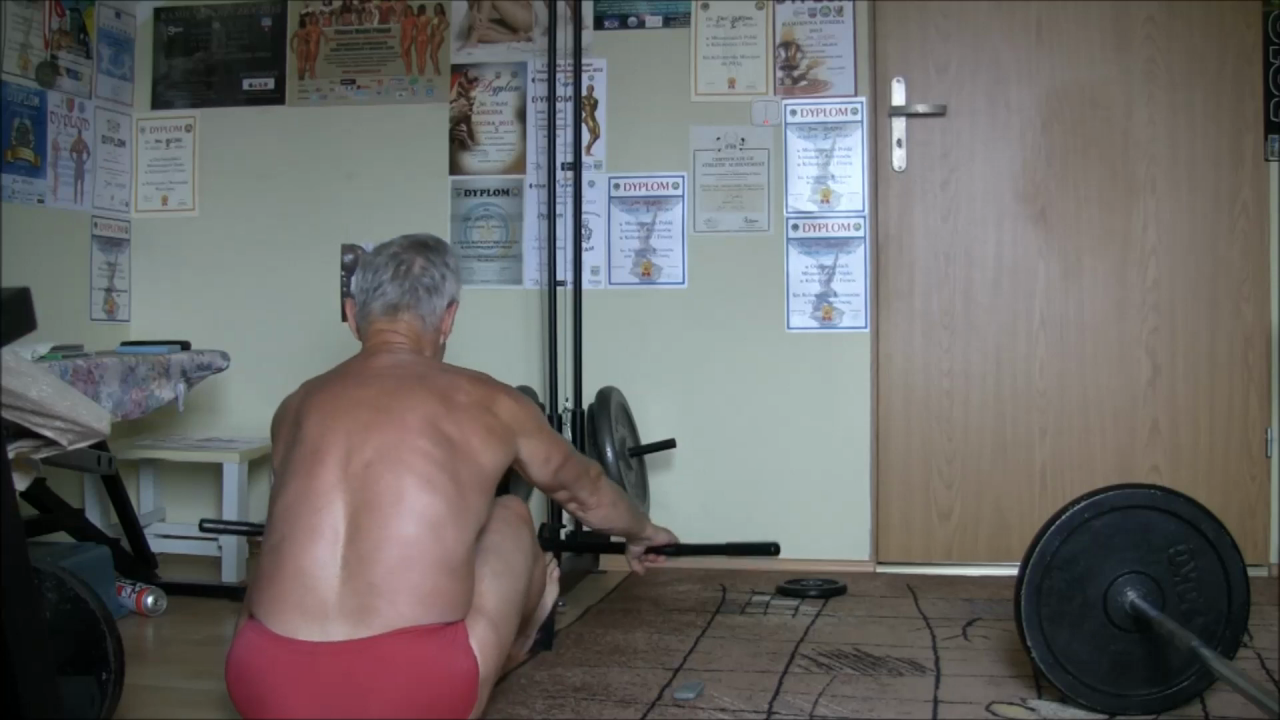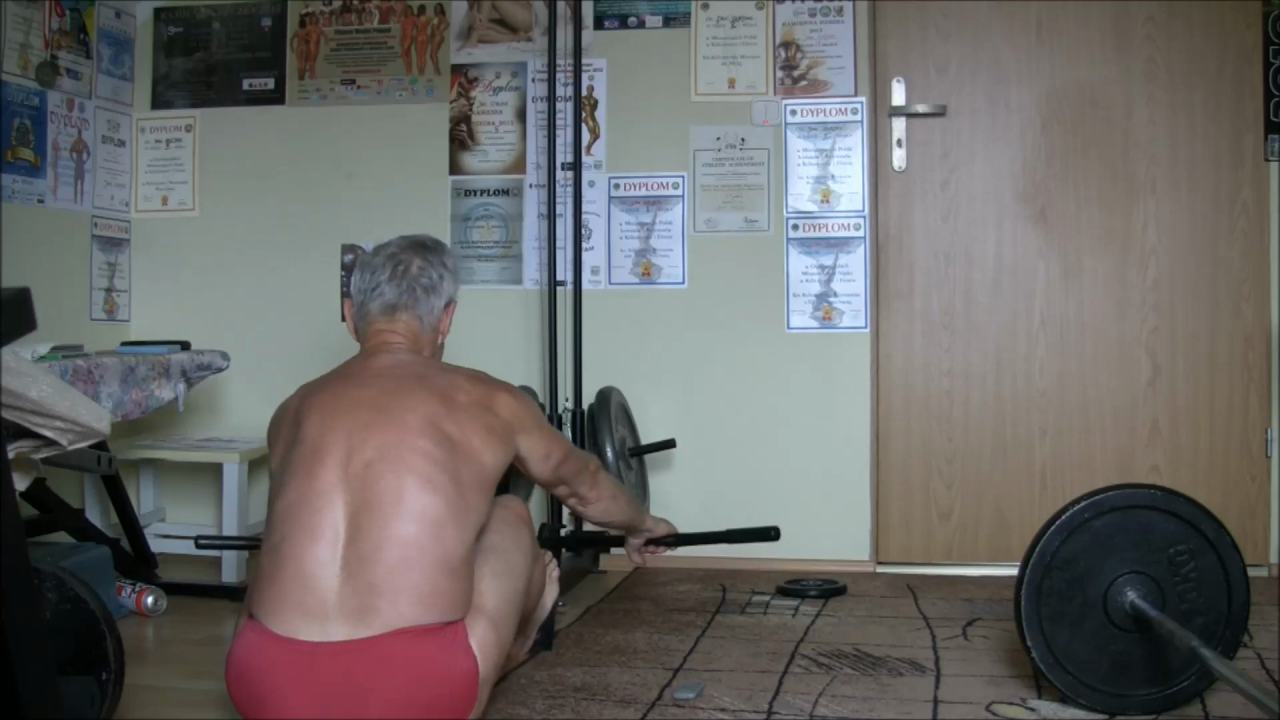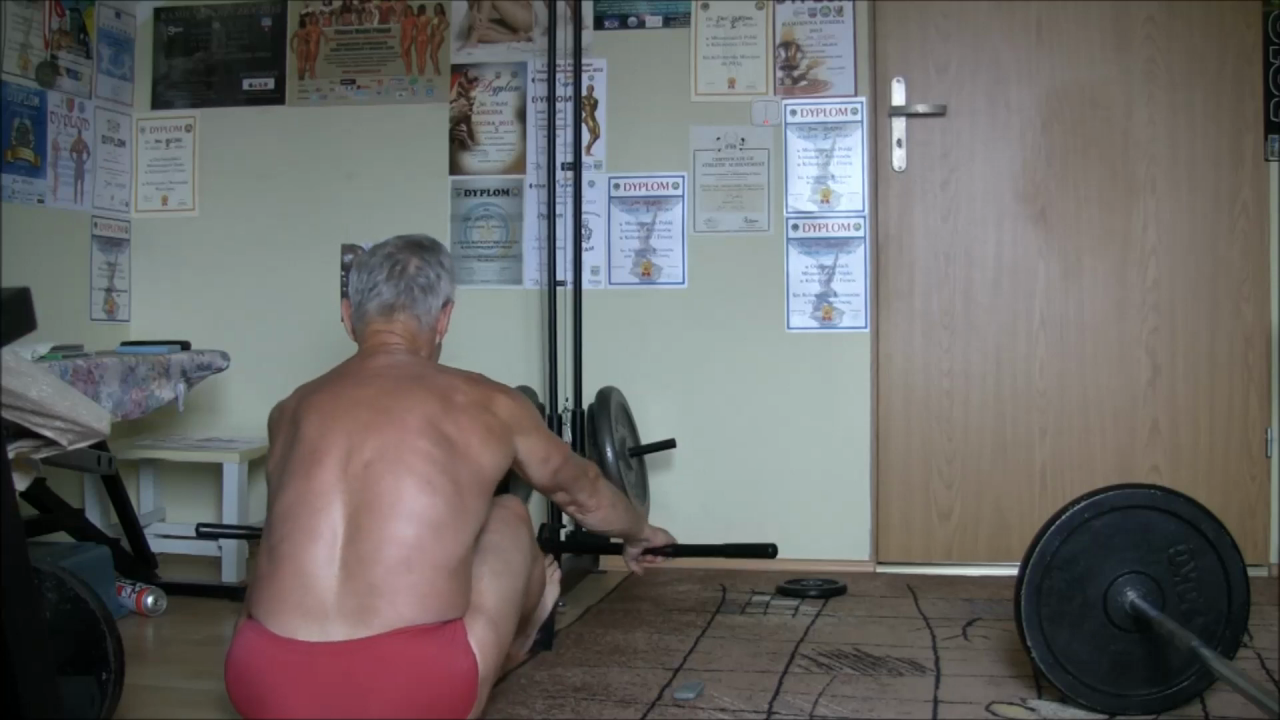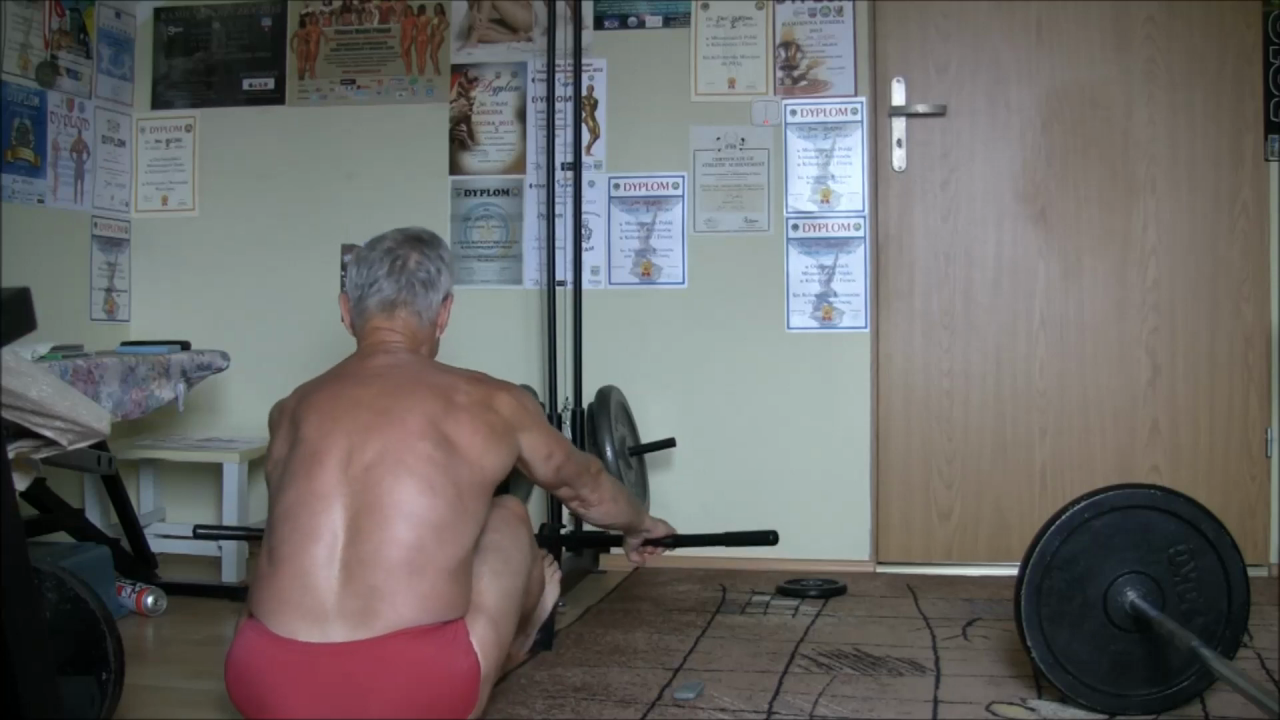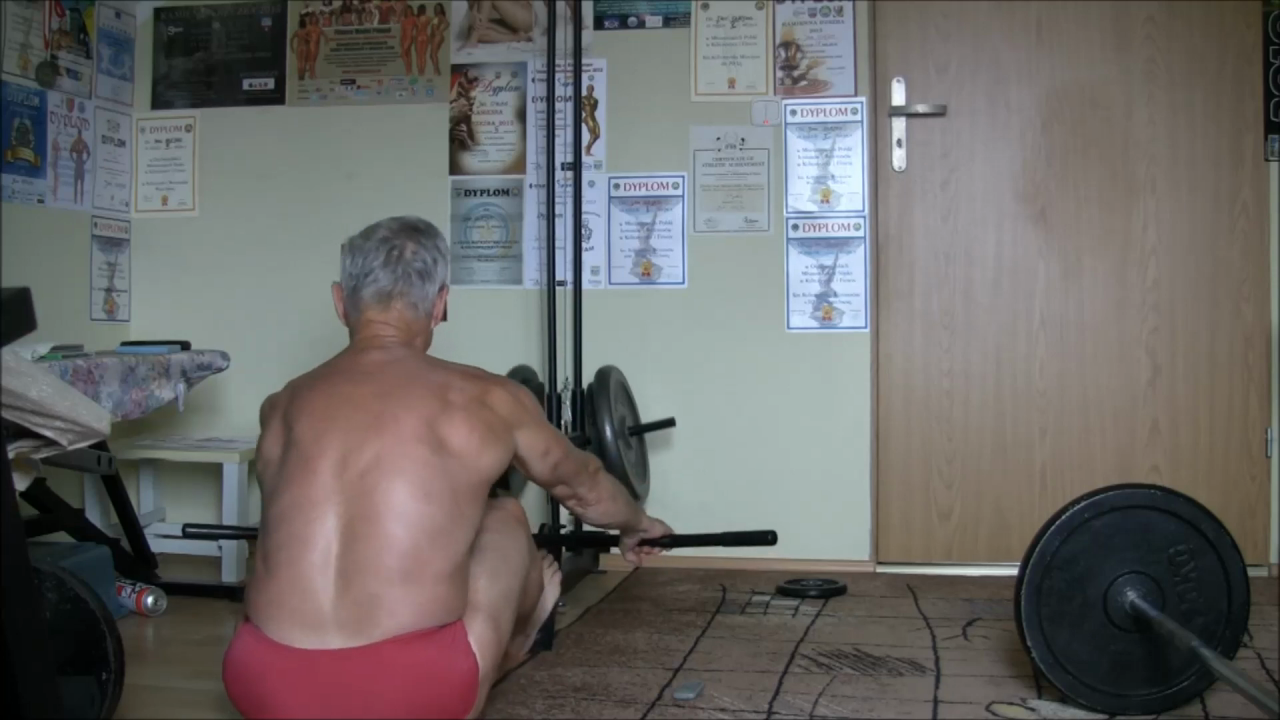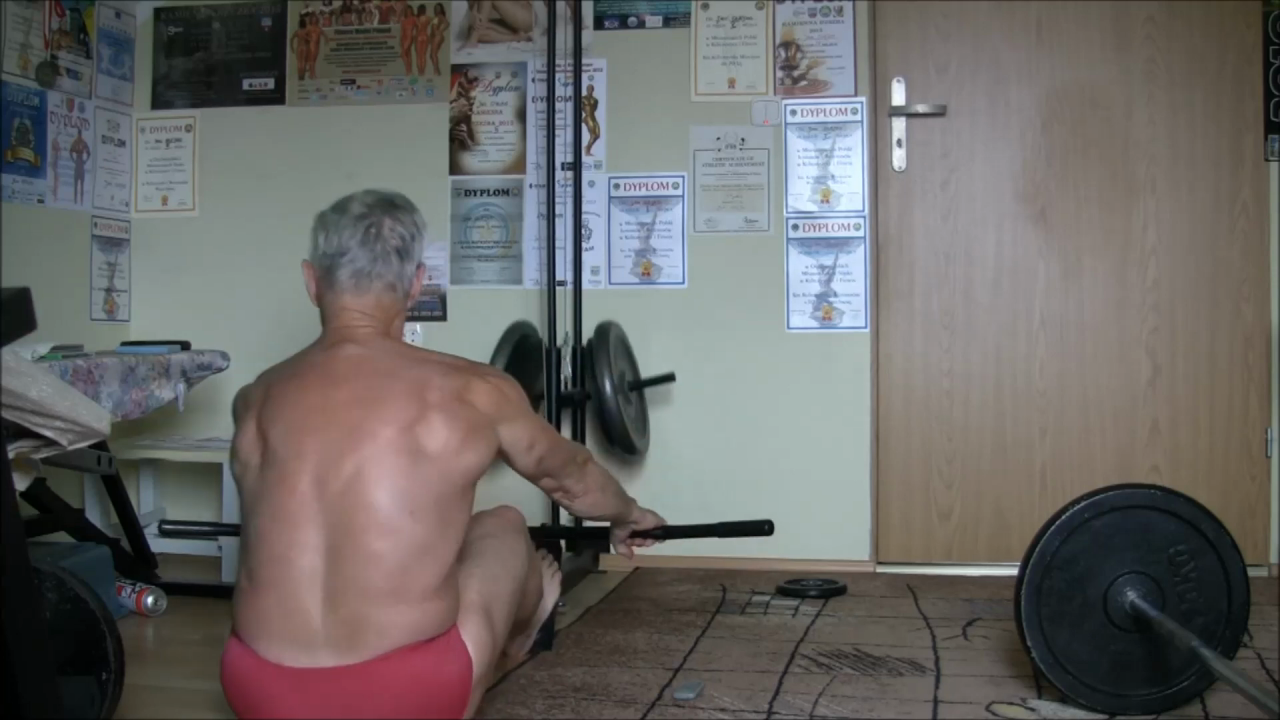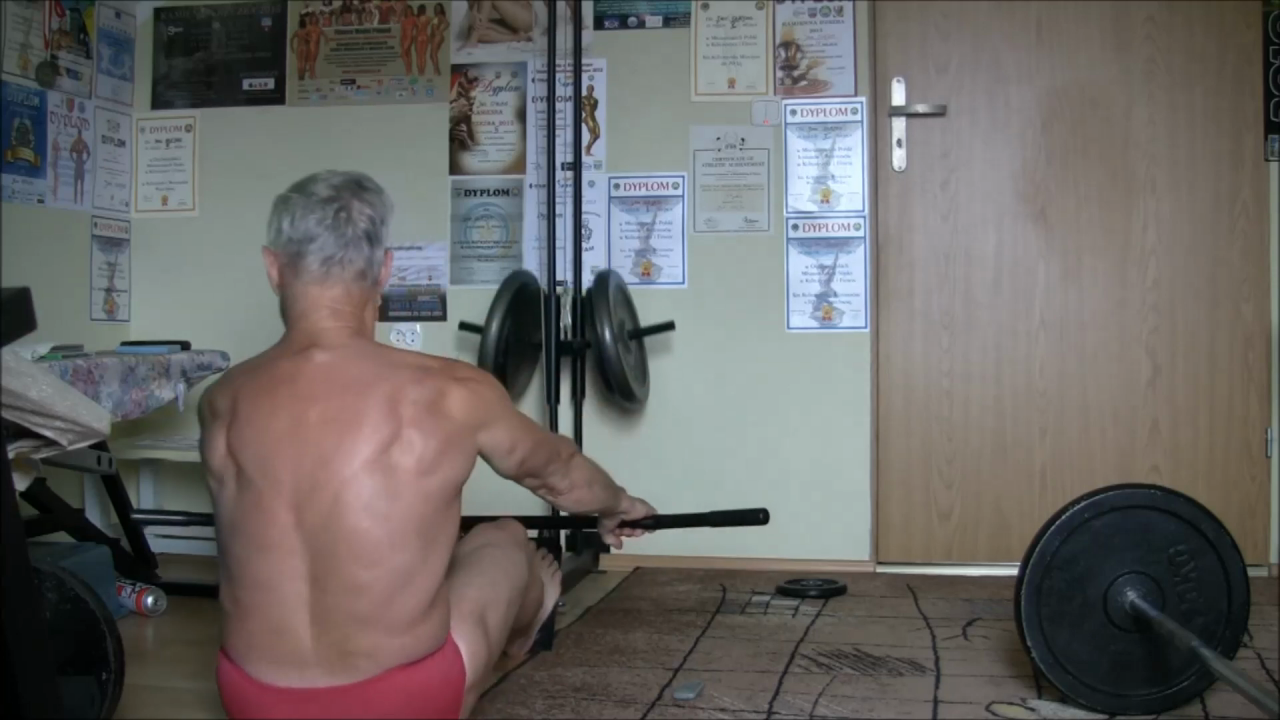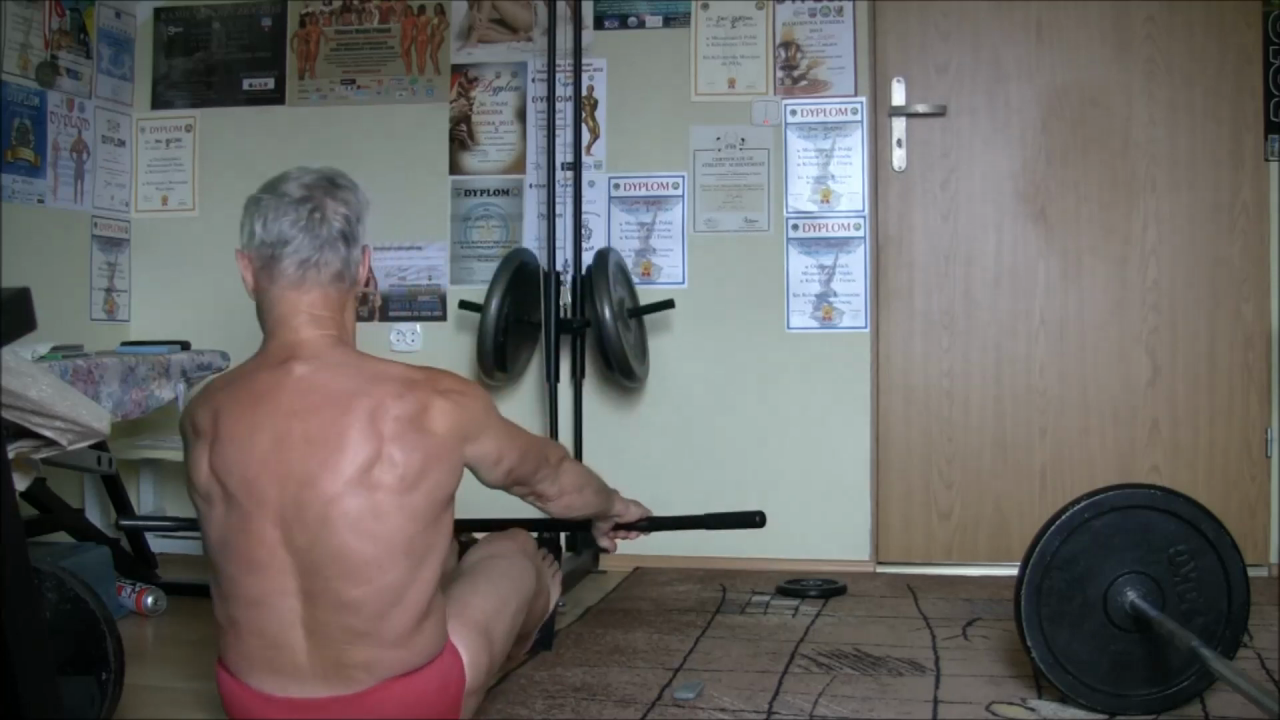
dt=0.2s
person 1, frame 1
left shoulder: (297, 407)
right shoulder: (490, 403)
right elbow: (585, 491)
right wrist: (641, 532)
right knee: (510, 517)
right ankle: (513, 644)
person 1, frame 2
left shoulder: (294, 409)
right shoulder: (489, 402)
right elbow: (584, 485)
right wrist: (641, 525)
right knee: (510, 517)
right ankle: (515, 641)
person 1, frame 3
left shoulder: (290, 411)
right shoulder: (489, 404)
right elbow: (583, 492)
right wrist: (639, 532)
right knee: (508, 517)
right ankle: (516, 642)
person 1, frame 4
left shoulder: (290, 410)
right shoulder: (491, 402)
right elbow: (586, 487)
right wrist: (641, 525)
right knee: (508, 517)
right ankle: (515, 640)
person 1, frame 5
left shoulder: (282, 406)
right shoulder: (488, 399)
right elbow: (583, 484)
right wrist: (638, 523)
right knee: (507, 519)
right ankle: (515, 640)
person 1, frame 6
left shoulder: (255, 400)
right shoulder: (471, 391)
right elbow: (571, 475)
right wrist: (629, 515)
right knee: (504, 527)
right ankle: (514, 640)
person 1, frame 7
left shoulder: (223, 402)
right shoulder: (450, 393)
right elbow: (557, 470)
right wrist: (618, 505)
right knee: (505, 540)
right ankle: (517, 638)
person 1, frame 8
left shoulder: (204, 416)
right shoulder: (434, 404)
right elbow: (547, 476)
right wrist: (611, 507)
right knee: (514, 551)
right ankle: (516, 639)
